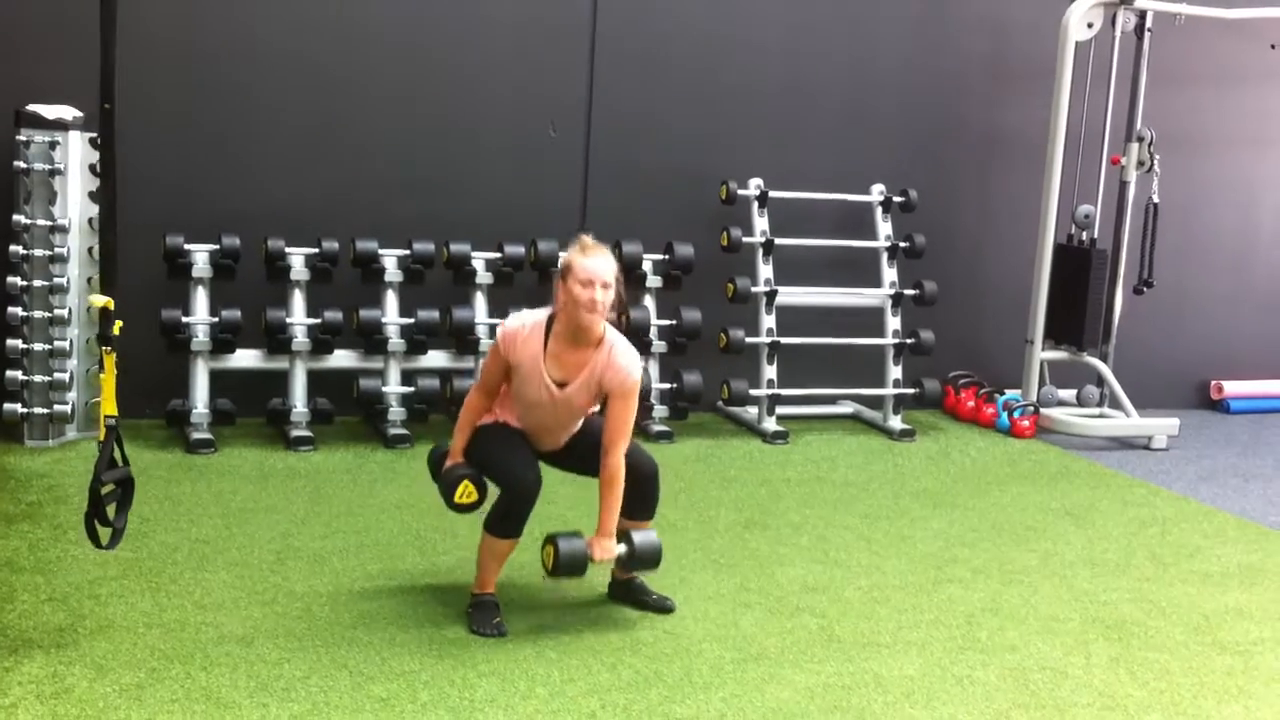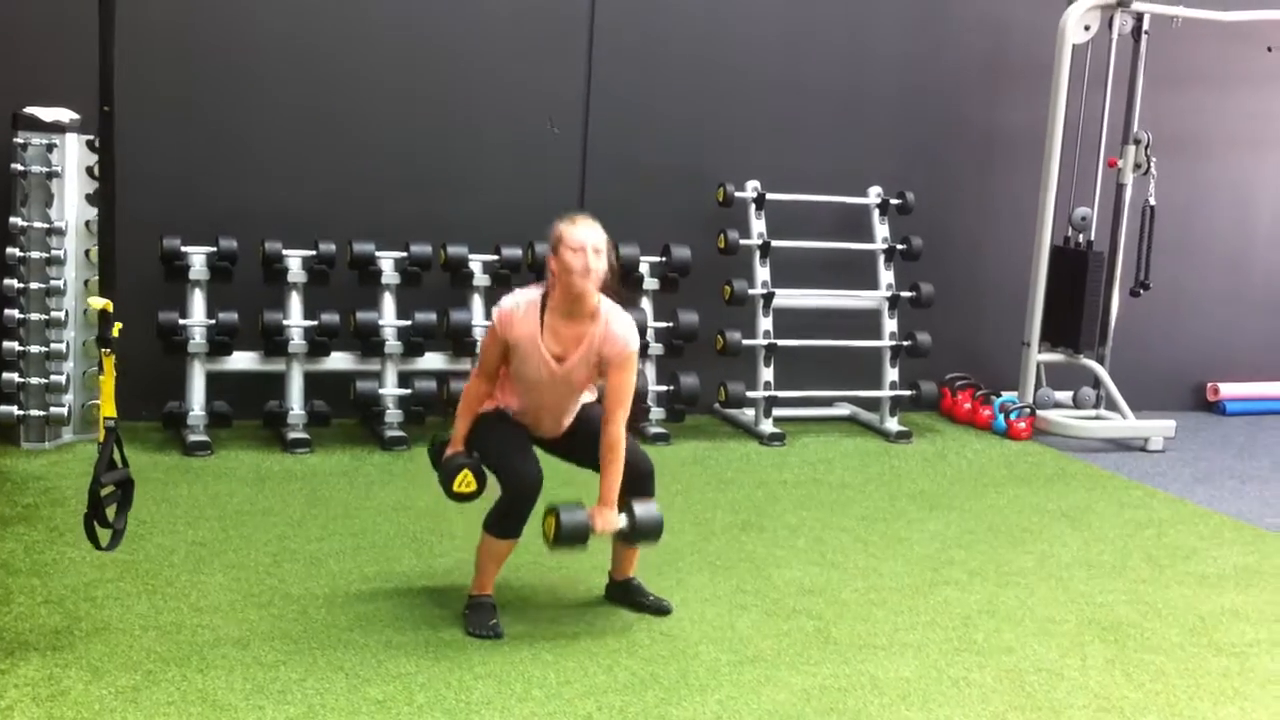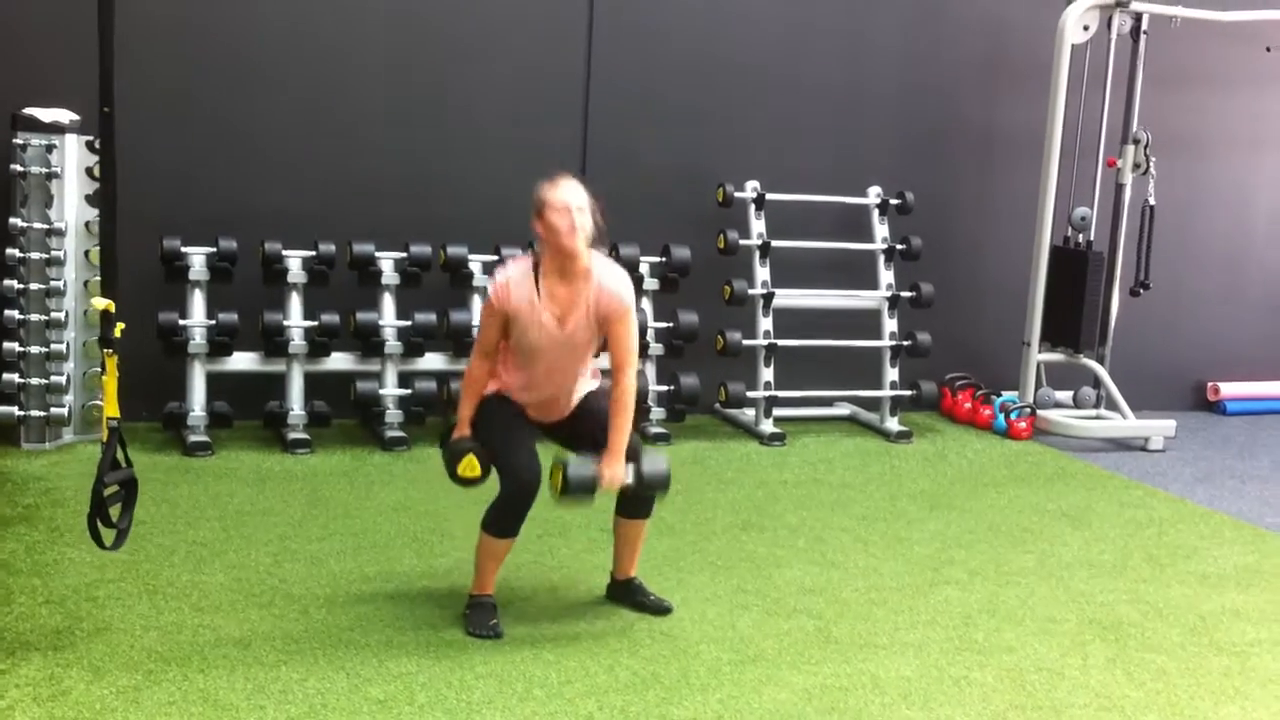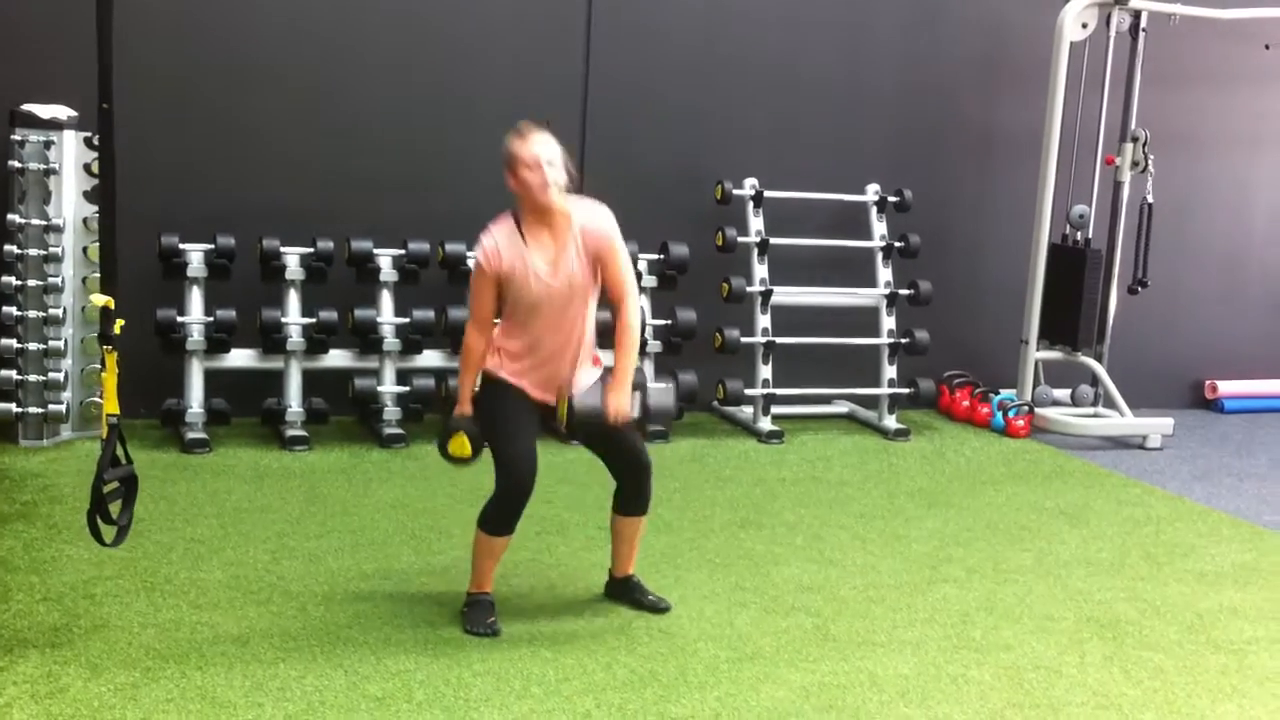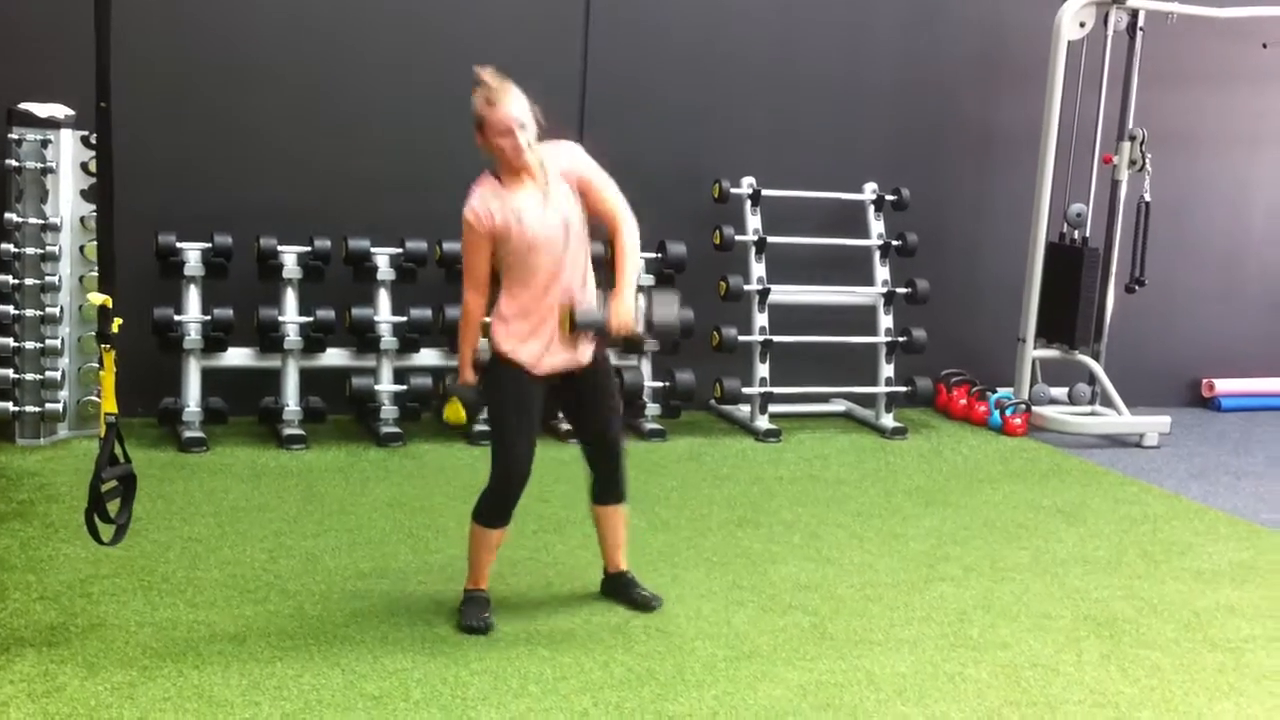
dt=0.1s
person 1, frame 1
left shoulder: (620, 359)
right shoulder: (518, 333)
left elbow: (613, 451)
right elbow: (482, 394)
left wrist: (606, 534)
right wrist: (456, 453)
left hip: (568, 430)
right hip: (503, 429)
left knee: (642, 472)
right knee: (522, 484)
left ankle: (625, 580)
right ankle: (483, 596)
person 1, frame 2
left shoulder: (618, 330)
right shoulder: (514, 311)
left elbow: (614, 426)
right elbow: (482, 378)
left wrist: (607, 504)
right wrist: (457, 442)
left hip: (569, 416)
right hip: (505, 416)
left knee: (639, 470)
right knee: (523, 481)
left ankle: (622, 581)
right ankle: (480, 597)
person 1, frame 3
left shoulder: (611, 284)
right shoulder: (509, 282)
left elbow: (625, 374)
right elbow: (482, 359)
left wrist: (615, 453)
right wrist: (463, 425)
left hip: (575, 397)
right hip: (511, 399)
right knee: (521, 483)
left ankle: (624, 580)
right ankle: (480, 598)
person 1, frame 4
left shoulder: (593, 221)
right shoulder: (497, 245)
left elbow: (627, 305)
right elbow: (479, 330)
left wrist: (621, 383)
right wrist: (465, 400)
left hip: (579, 376)
right hip: (512, 382)
left knee: (636, 466)
right knee: (517, 479)
left ankle: (622, 578)
right ankle: (478, 596)
person 1, frame 5
left shoulder: (564, 160)
right shoulder: (484, 205)
left elbow: (621, 223)
right elbow: (476, 294)
left wrist: (624, 294)
right wrist: (466, 368)
left hip: (583, 348)
right hip: (519, 357)
left knee: (609, 457)
right knee: (511, 473)
left ankle: (617, 574)
right ankle: (475, 593)
